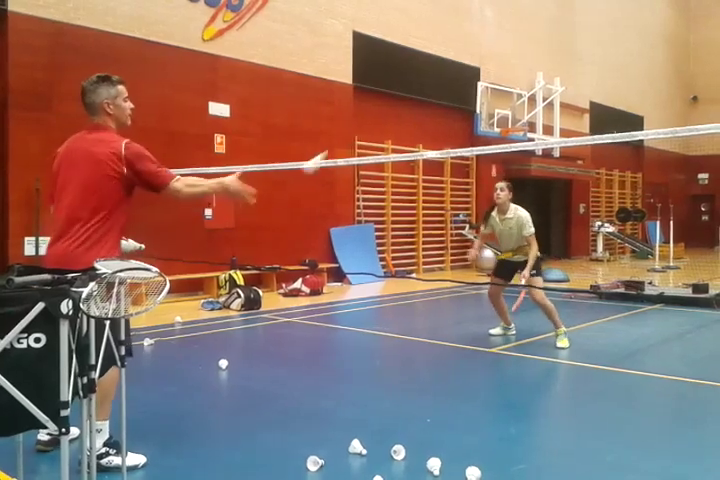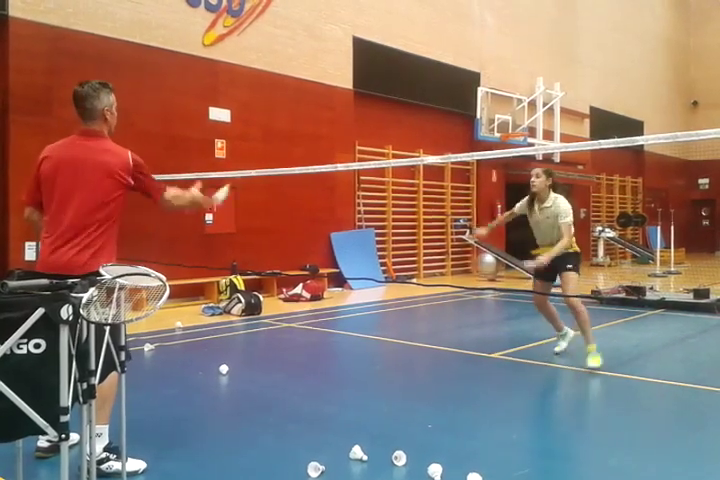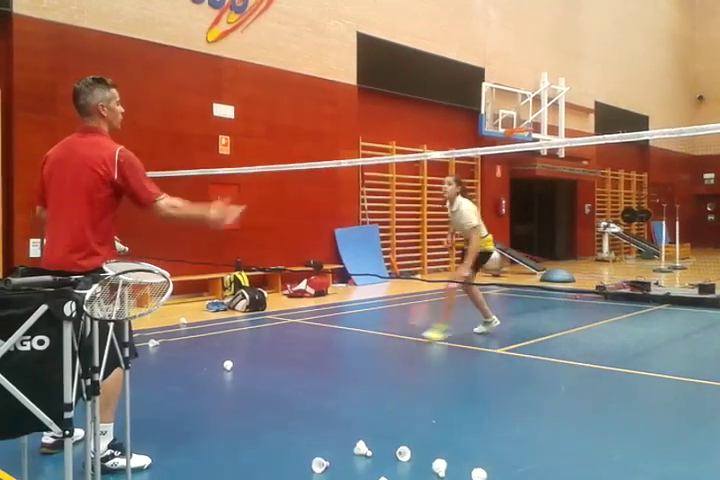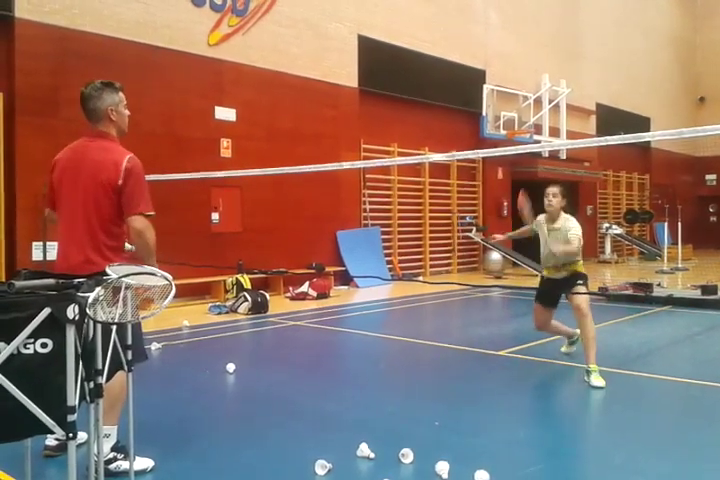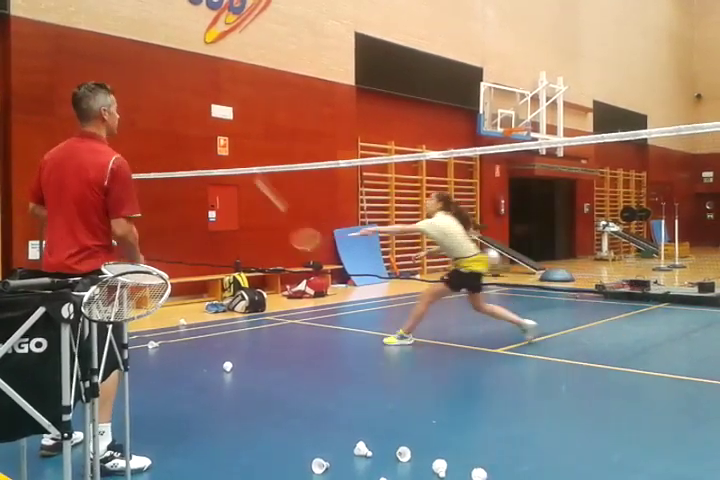
dt=1s
person 1, frame 1
left shoulder: (66, 149)
right shoulder: (124, 151)
left elbow: (57, 208)
right elbow: (177, 187)
right wrist: (224, 185)
left hip: (58, 264)
right hip: (93, 268)
right knee: (107, 356)
left ankle: (50, 428)
right ankle: (100, 445)
person 1, frame 2
left shoulder: (49, 154)
right shoulder: (124, 160)
left elbow: (31, 213)
right elbow: (168, 198)
right wrist: (195, 197)
left hip: (51, 272)
right hip: (92, 274)
right knee: (107, 362)
left ankle: (49, 434)
person 1, frame 3
left shoulder: (53, 154)
right shoulder: (115, 156)
left elbow: (41, 212)
right elbow: (161, 205)
right wrist: (209, 214)
left hip: (54, 269)
right hip: (91, 272)
right knee: (111, 359)
left ankle: (53, 431)
right ankle: (105, 447)
person 1, frame 4
left shoulder: (64, 157)
right shoulder: (124, 161)
left elbow: (51, 213)
right elbow: (139, 227)
right wrist: (151, 270)
left hip: (67, 272)
right hip: (105, 275)
right knee: (118, 362)
left ankle: (57, 433)
right ankle: (107, 450)
person 1, frame 5
left shoulder: (52, 157)
right shoulder: (112, 162)
left elbow: (36, 208)
right elbow: (123, 230)
right wrist: (136, 258)
left hip: (55, 271)
right hip: (93, 274)
right knee: (108, 361)
left ankle: (54, 433)
right ankle: (103, 449)
person 2, frame 1
left shoulder: (521, 215)
right shoulder: (490, 216)
left elbow: (533, 245)
right elbow: (481, 238)
left wrist: (528, 269)
right wrist: (475, 249)
left hip: (527, 258)
right hip: (507, 258)
left knee: (538, 297)
right knee: (493, 293)
left ankle: (561, 331)
right ankle: (508, 325)
person 2, frame 2
left shoulder: (561, 204)
right shoulder: (528, 202)
left elbow: (567, 238)
right elbow: (510, 214)
left wrist: (548, 256)
right wrist: (488, 228)
left hip: (566, 253)
right hip: (544, 255)
left knee: (572, 300)
right knee: (539, 301)
left ankle: (591, 349)
right ankle: (563, 333)
person 2, frame 3
left shoulder: (464, 208)
right shoulder: (450, 204)
left elbow: (475, 239)
left wrist: (467, 265)
right wrist: (450, 236)
left hip: (480, 247)
right hip: (471, 245)
left knee: (452, 285)
right knee: (466, 285)
left ankle: (443, 327)
right ankle: (489, 320)
person 2, frame 4
left shoulder: (571, 223)
right shoulder: (540, 221)
left elbow: (576, 247)
right elbow: (529, 229)
left wrist: (562, 248)
right wrist: (506, 236)
left hip: (573, 273)
right hip: (550, 274)
left knee: (582, 309)
right knee: (541, 324)
left ankle: (592, 368)
right ankle: (572, 334)
person 2, frame 5
left shoulder: (435, 223)
right shoulder: (448, 220)
left elbow: (403, 228)
left wrist: (374, 229)
right wrist: (428, 252)
left hip: (468, 268)
right hip: (473, 265)
left knee: (426, 297)
right knee: (479, 306)
left ankle: (405, 335)
right ankle: (524, 324)
